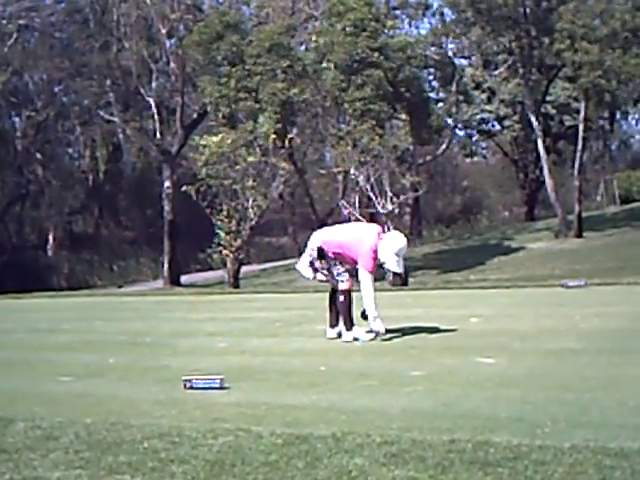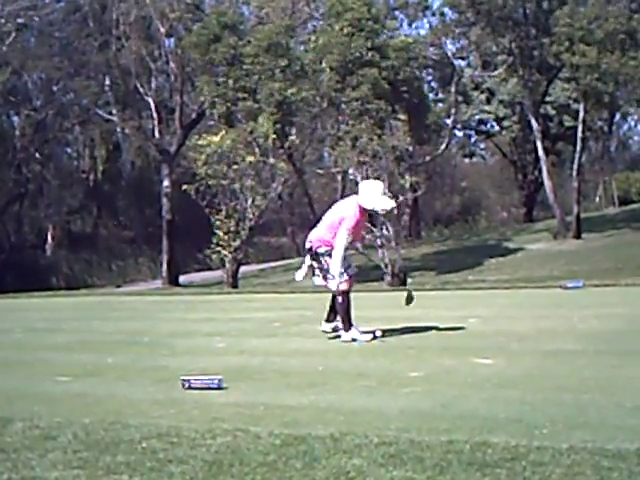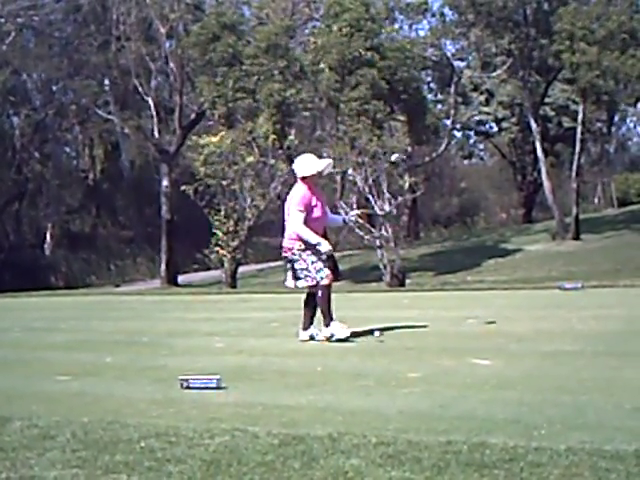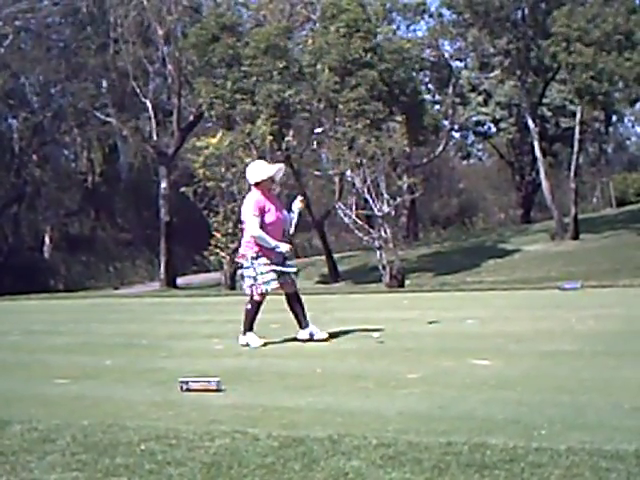
dt=0.5s
person 1, frame 1
left shoulder: (379, 232)
right shoulder: (368, 251)
right elbow: (367, 288)
right wrist: (374, 318)
left hip: (322, 240)
right hip: (321, 248)
left knee: (337, 285)
right knee: (345, 284)
left ankle: (333, 328)
right ankle: (349, 331)
person 1, frame 2
left shoulder: (356, 202)
right shoulder: (354, 215)
right elbow: (339, 247)
left wrist: (355, 242)
right wrist: (335, 276)
left hip: (328, 247)
right hip: (323, 247)
left knee: (346, 283)
right knee: (344, 285)
left ankle: (330, 323)
right ankle: (348, 331)
person 1, frame 3
left shoulder: (316, 192)
right shoulder: (300, 193)
left elbow: (326, 218)
right elbow: (297, 226)
left wrist: (345, 219)
right wrist: (319, 242)
left hip: (310, 248)
right hip: (299, 248)
left knee: (315, 288)
right knee: (324, 280)
left ankle: (306, 330)
right ankle: (329, 326)
person 1, frame 4
left shoulder: (273, 198)
right shoulder: (253, 201)
left elbow: (288, 225)
right elbow: (253, 231)
left wrist: (296, 209)
right wrist: (277, 245)
left hip: (272, 255)
right hip: (256, 255)
left knee: (290, 287)
right knee: (258, 294)
left ankle: (305, 328)
right ankle: (246, 334)
